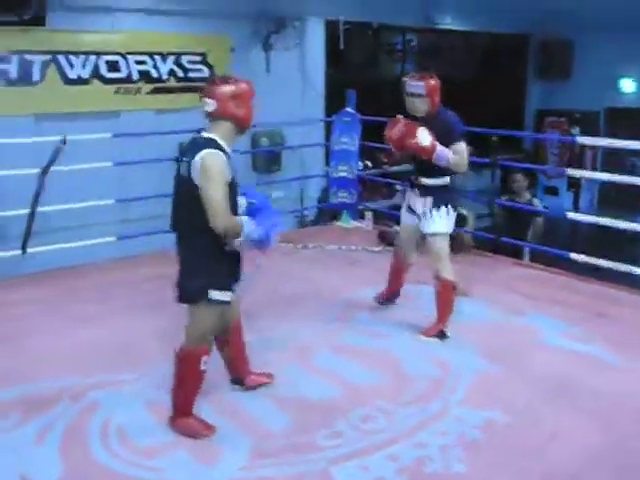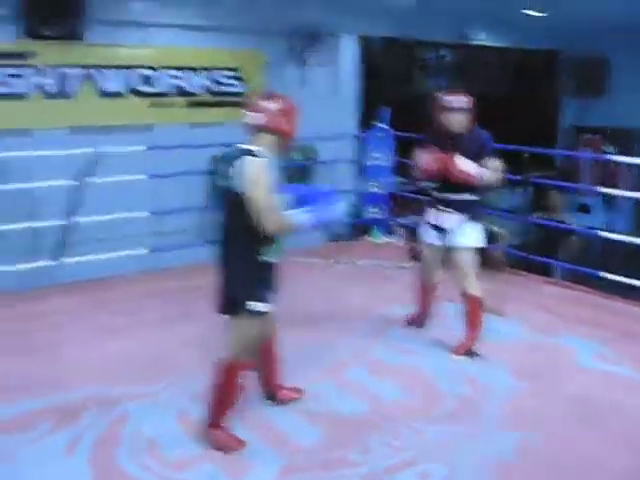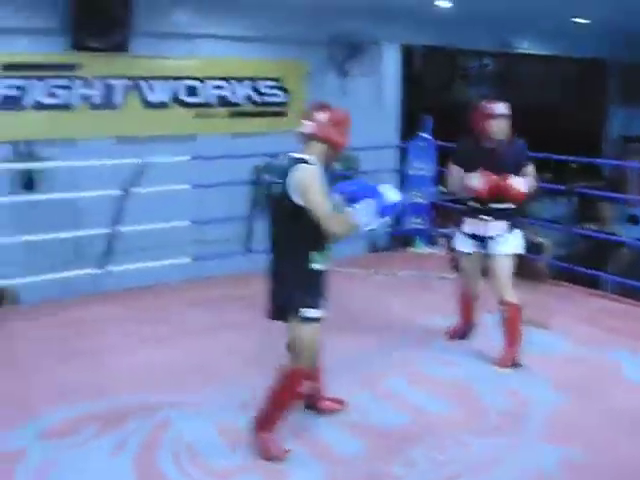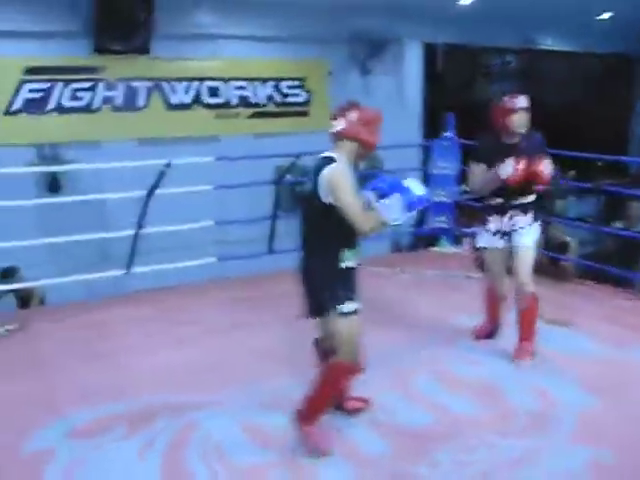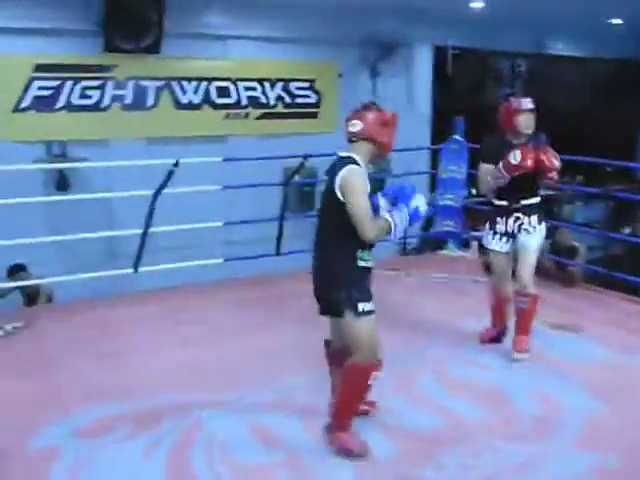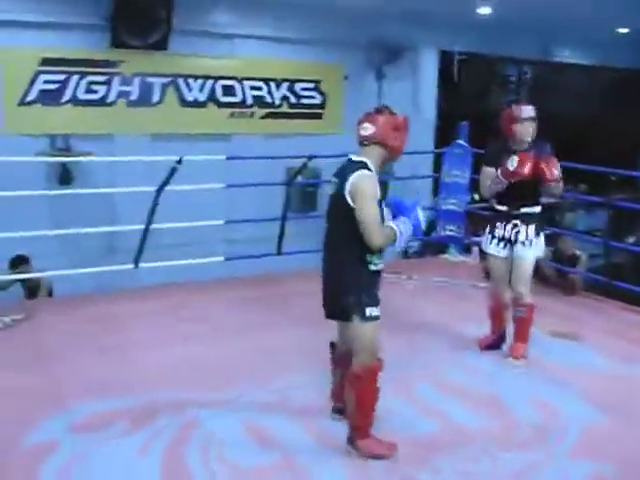
dt=0.1s
person 1, frame 1
left shoulder: (200, 147)
right shoulder: (212, 157)
right elbow: (220, 222)
left wrist: (243, 206)
right wrist: (254, 230)
left hip: (211, 256)
right hip: (206, 259)
left knee: (228, 319)
right knee: (198, 339)
left ankle: (241, 374)
right ankle: (181, 414)
person 1, frame 2
left shoulder: (240, 159)
right shoulder: (254, 165)
right elbow: (271, 224)
left wrist: (289, 203)
right wrist: (309, 214)
left hip: (247, 264)
right hip: (249, 269)
left knee: (263, 332)
right knee: (242, 349)
left ankle: (272, 387)
right ankle: (215, 424)
person 1, frame 3
left shoulder: (297, 168)
right shoulder: (306, 173)
right elbow: (335, 228)
left wrist: (340, 198)
right wrist: (371, 207)
left hip: (295, 271)
right hip: (298, 276)
left knee: (304, 341)
right knee: (304, 357)
left ankle: (313, 397)
right ankle: (264, 427)
person 1, frame 4
left shoulder: (328, 167)
right shoulder: (337, 172)
right elbow: (366, 224)
left wrist: (372, 193)
right wrist: (398, 202)
left hip: (326, 269)
right hip: (330, 274)
left knee: (331, 340)
right knee: (349, 354)
left ankle: (337, 396)
right ankle: (307, 418)
person 1, frame 5
left shoulder: (342, 167)
right shoulder: (353, 173)
right elbow: (369, 231)
left wrist: (382, 201)
right wrist: (400, 215)
left hip: (335, 269)
right hip: (344, 274)
left knee: (342, 340)
right knee: (367, 354)
left ankle: (346, 399)
right ankle: (340, 426)
person 1, frame 6
left shoulder: (348, 170)
right shoulder: (365, 178)
right elbow: (376, 239)
left wrist: (386, 210)
right wrist: (404, 224)
left hip: (339, 271)
right hip: (355, 277)
left knee: (347, 344)
right knee: (367, 359)
left ankle: (342, 402)
right ankle: (360, 434)
person 2, frame 1
left shoulder: (448, 121)
right shoulder: (415, 118)
left elbow: (461, 164)
left wrist: (431, 148)
right wrist: (398, 141)
left hip: (438, 196)
right hip: (417, 192)
left knee: (439, 260)
right knee: (403, 248)
left ankle: (441, 323)
right ankle: (393, 290)
person 2, frame 2
left shoulder: (480, 139)
right shoulder: (433, 136)
left elbow: (497, 176)
right elbow: (419, 166)
left wrist: (471, 172)
right wrist: (425, 165)
left hip: (464, 214)
right hip: (436, 209)
left knee: (467, 277)
right knee: (428, 268)
left ankle: (471, 339)
right ankle: (423, 311)
person 2, frame 3
left shoulder: (516, 147)
right shoulder: (466, 147)
left elbow: (530, 179)
right elbow: (453, 185)
left wrist: (521, 187)
right wrist: (470, 185)
left hip: (503, 223)
right hip: (473, 219)
left knee: (502, 285)
right knee: (468, 279)
left ankle: (512, 350)
right ankle: (465, 323)
person 2, frame 4
left shoulder: (534, 140)
right shoulder: (486, 144)
left elbow: (543, 172)
right elbow: (474, 186)
left wrist: (543, 175)
right wrist: (499, 176)
left hip: (525, 215)
right hip: (494, 215)
left knee: (523, 279)
right knee: (494, 277)
left ankle: (526, 340)
right ankle: (492, 323)
person 2, frame 5
left shoulder: (539, 141)
right shoulder: (492, 145)
left elbow: (551, 176)
right elbow: (485, 187)
left wrist: (551, 169)
right wrist: (507, 170)
left hip: (530, 218)
right hip: (500, 217)
left knee: (524, 281)
right knee: (500, 280)
left ankle: (522, 336)
right ankle: (498, 327)
person 2, frame 6
left shoulder: (543, 151)
right shoulder: (494, 151)
left elbow: (556, 187)
right elbow: (485, 191)
left wrist: (552, 178)
right wrist: (505, 175)
left hip: (529, 226)
right hip: (500, 223)
left knee: (520, 290)
right knee: (499, 286)
left ankle: (520, 343)
right ankle: (497, 333)
